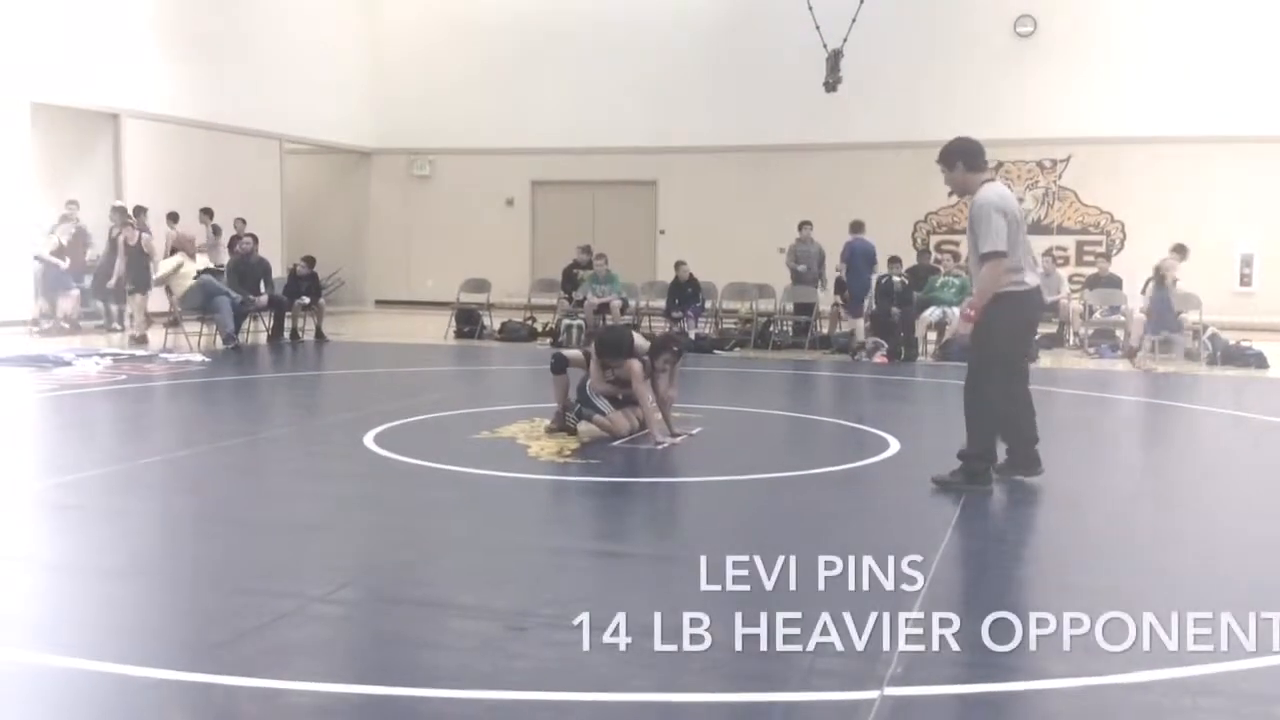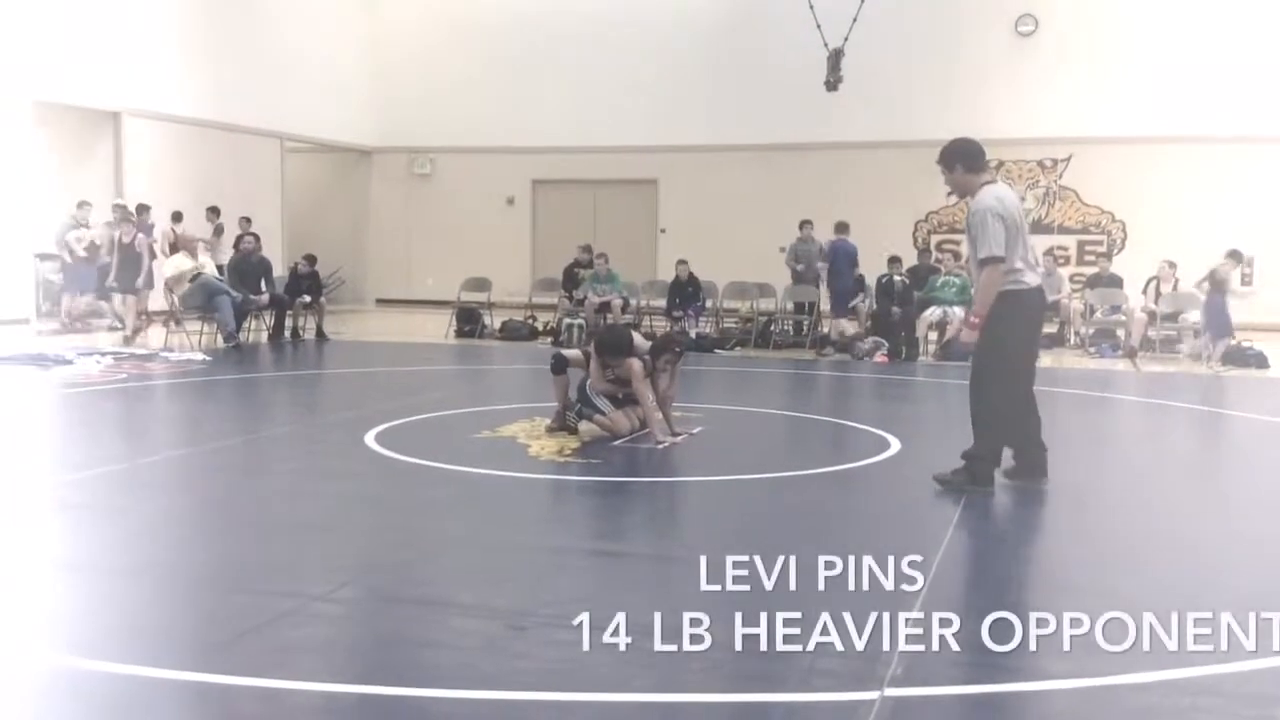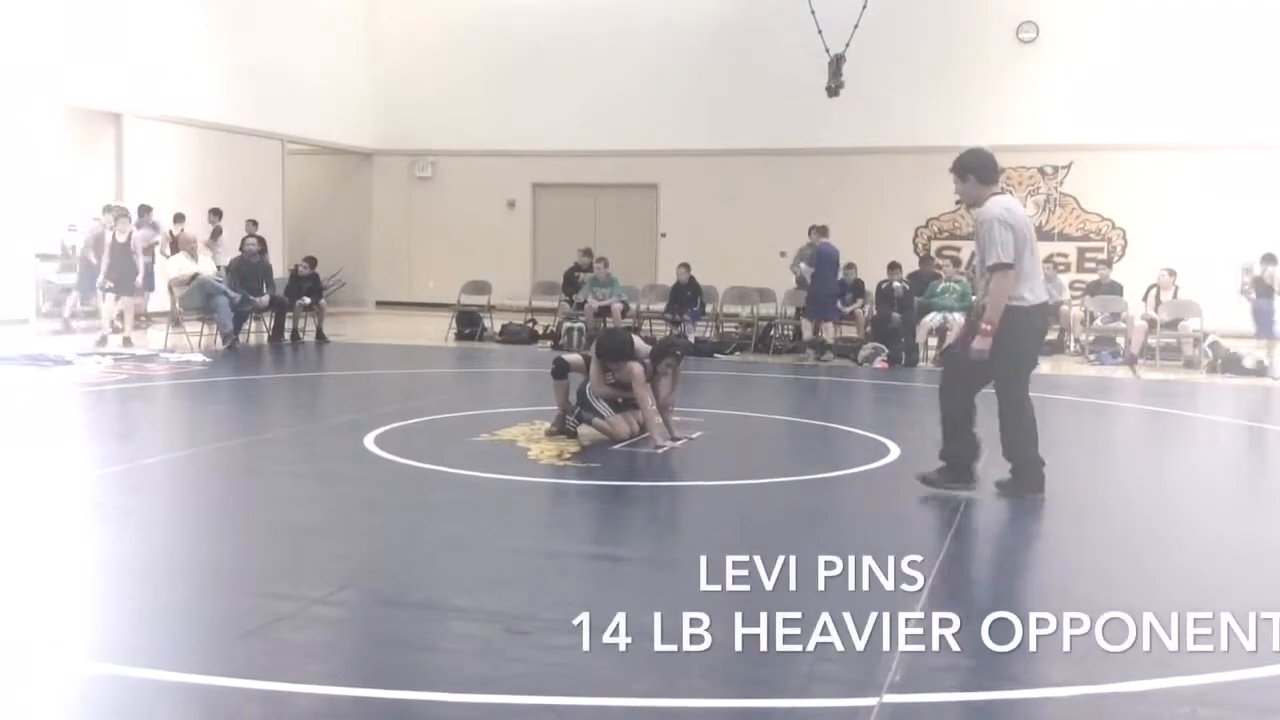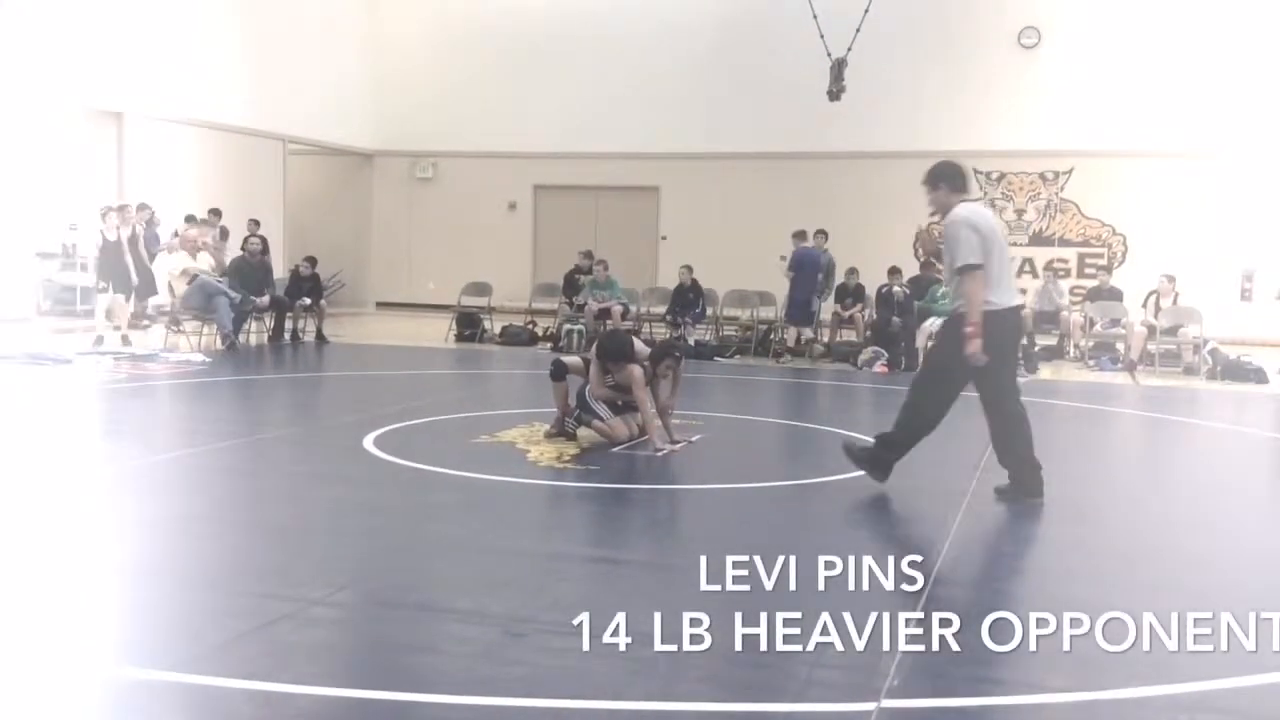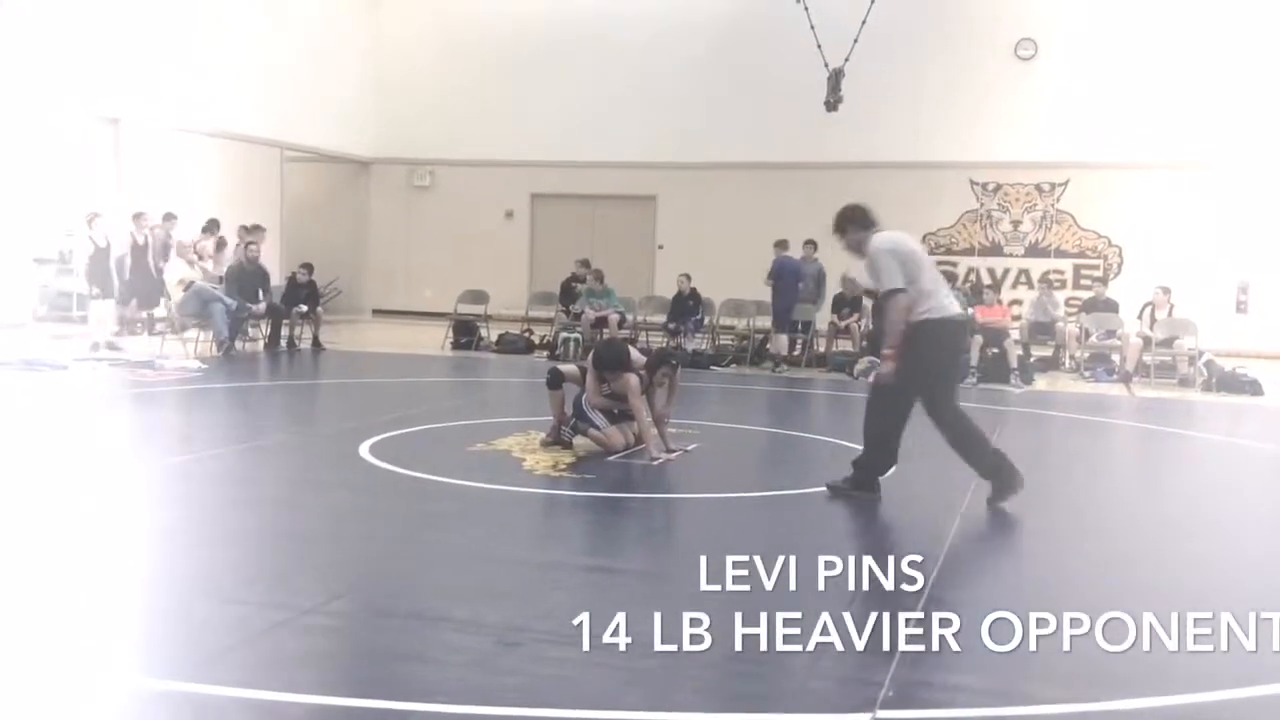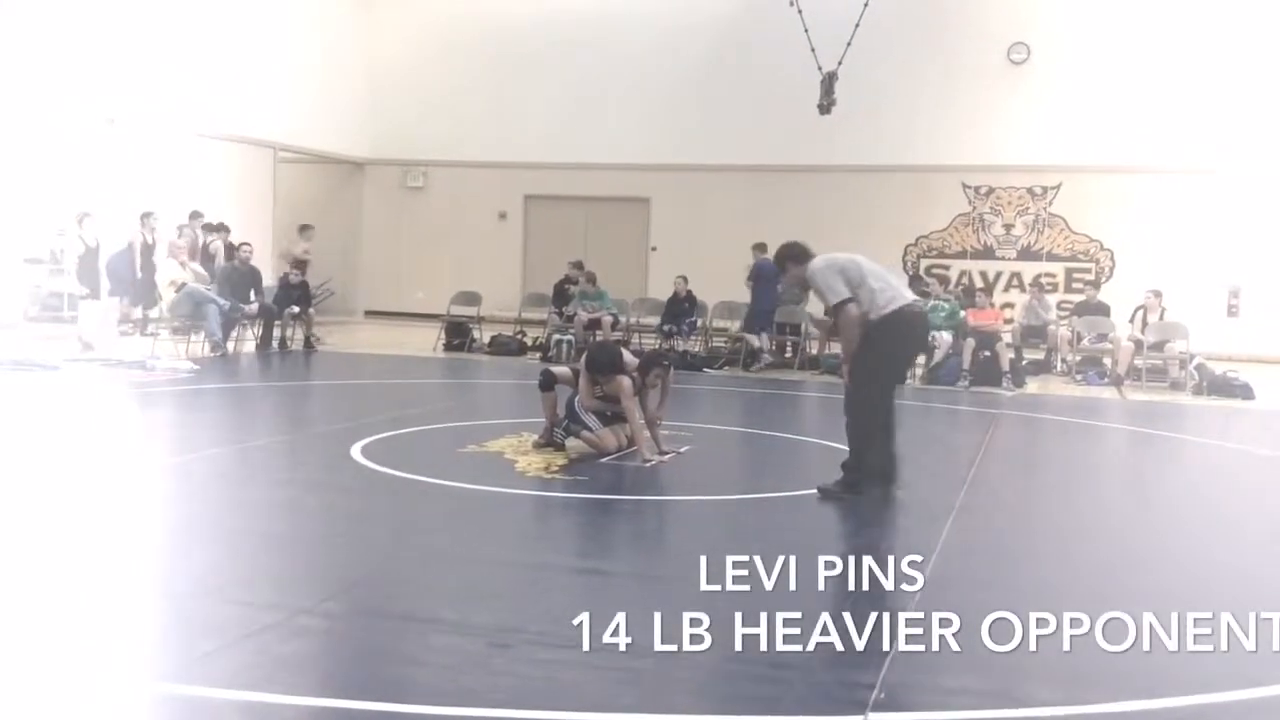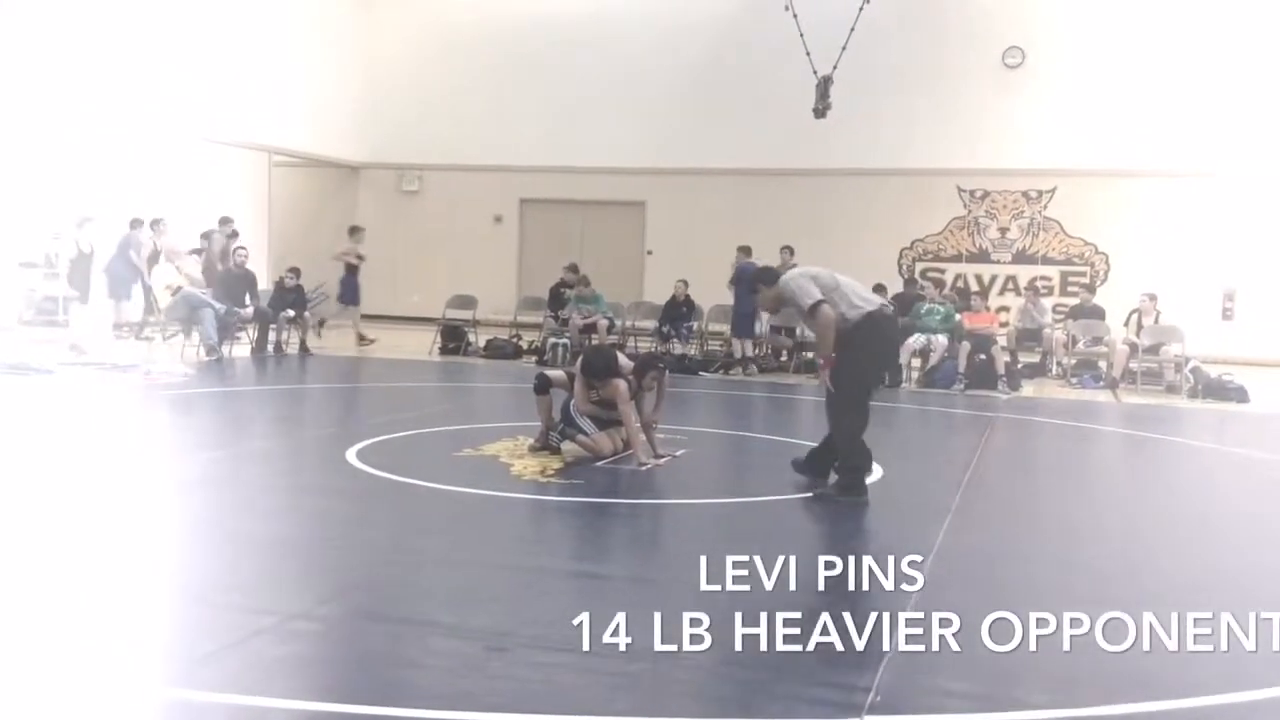
dt=0.3s
person 1, frame 1
left shoulder: (986, 202)
right shoulder: (998, 193)
left elbow: (995, 264)
left wrist: (969, 314)
right wrist: (978, 307)
left hip: (1007, 302)
right hip: (1024, 297)
left knee: (983, 387)
right knee: (1011, 384)
left ankle: (977, 469)
right ankle: (1024, 456)
person 1, frame 2
left shoulder: (984, 206)
right shoulder: (1001, 192)
left elbow: (993, 269)
left wrist: (974, 322)
left hip: (1009, 302)
right hip: (1028, 296)
left knee: (988, 388)
right knee: (1016, 386)
left ankle: (980, 470)
right ankle: (1031, 461)
person 1, frame 3
left shoulder: (991, 215)
right shoulder: (1010, 207)
left elbow: (1002, 276)
left wrist: (985, 331)
left hip: (1010, 315)
right hip: (1034, 312)
left knee: (956, 381)
right knee: (1013, 393)
left ankle: (959, 467)
right ankle: (1029, 475)
person 1, frame 4
left shoulder: (958, 220)
right shoulder: (981, 214)
left elbow: (973, 278)
left wrist: (972, 333)
right wrist: (938, 255)
left hip: (980, 319)
right hip: (1006, 316)
left knee: (930, 392)
right knee: (1003, 402)
left ankle: (881, 456)
right ankle: (1027, 480)
person 1, frame 5
left shoulder: (877, 248)
right shoulder: (895, 240)
left elbow: (898, 303)
left wrist: (888, 355)
left hip: (930, 331)
right hip: (950, 325)
left knee: (885, 402)
right knee: (943, 408)
left ankle: (865, 478)
right ankle: (1001, 474)
person 1, frame 6
left shoulder: (818, 269)
right shoulder: (834, 263)
left elbow: (850, 314)
left wrist: (847, 361)
left hip: (892, 325)
right hip: (913, 318)
left knee: (861, 401)
right knee: (876, 399)
left ankle: (858, 479)
right ankle: (882, 470)
person 1, frame 7
left shoulder: (790, 282)
right shoulder: (796, 284)
left elbow: (826, 315)
left wrist: (825, 364)
left hip: (870, 328)
right hip: (880, 325)
left knee: (843, 406)
right knee: (847, 404)
left ankle: (852, 483)
right ankle: (820, 463)
